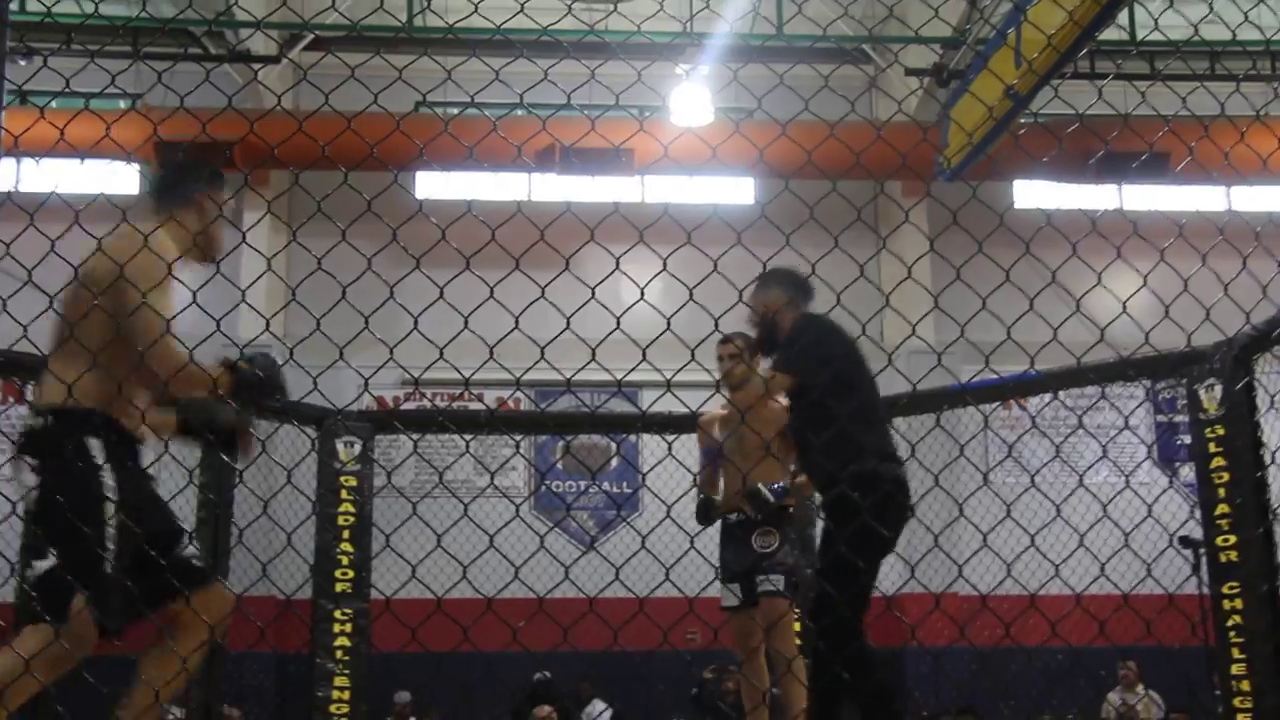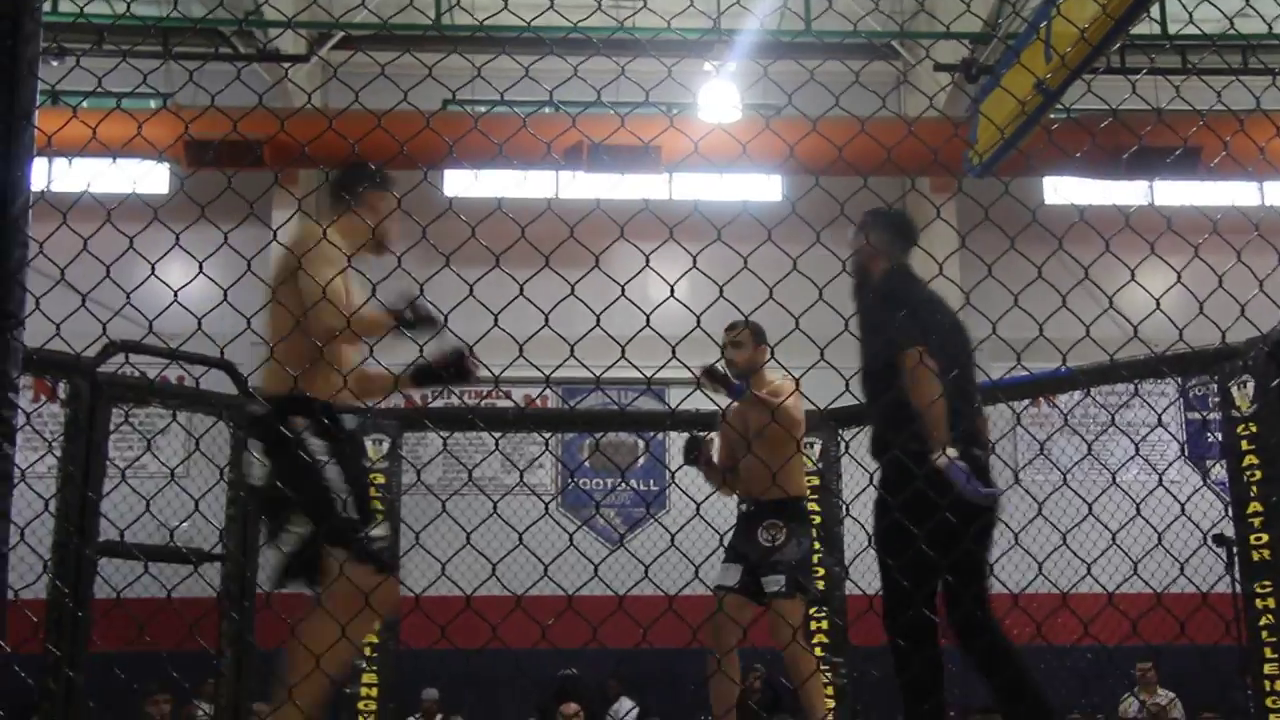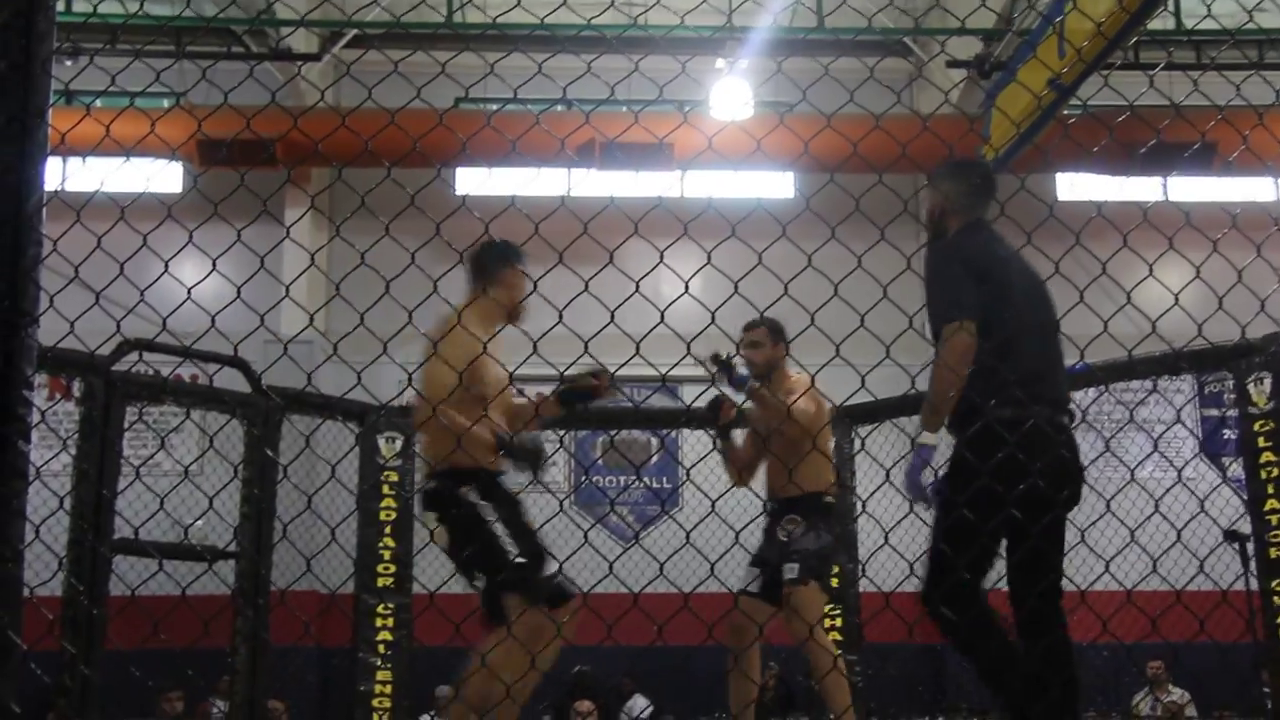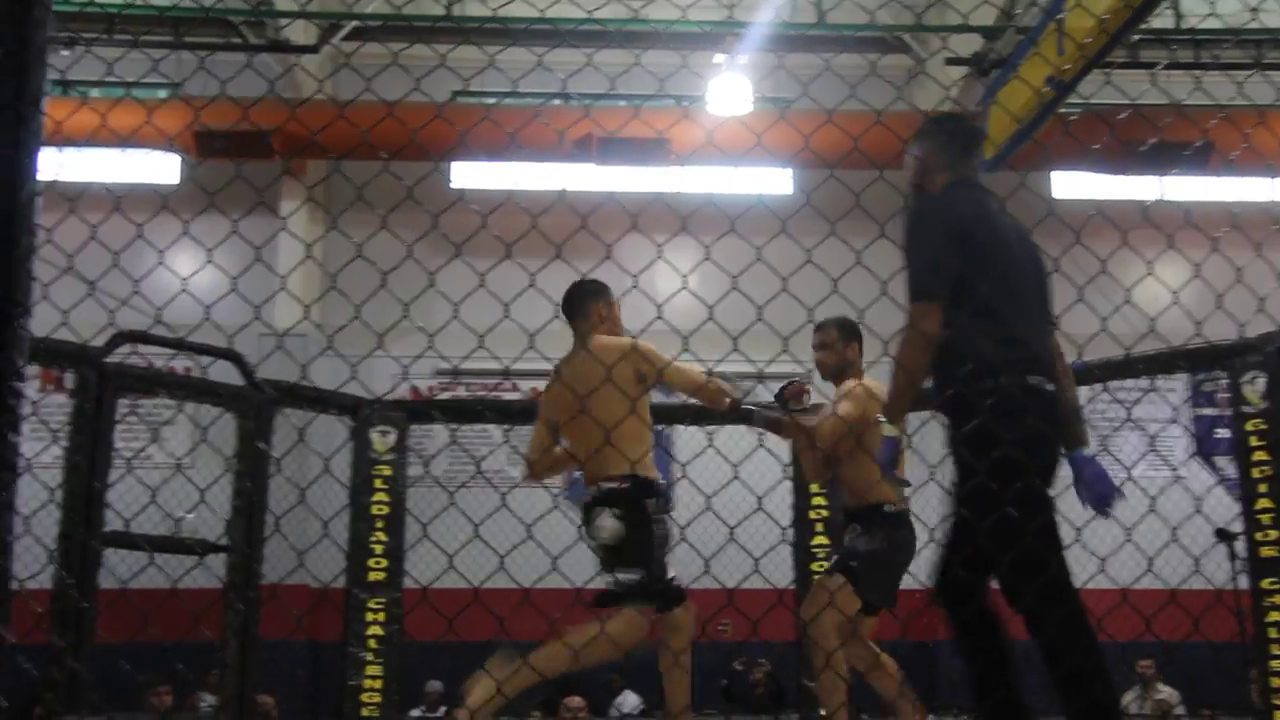
dt=0.4s
person 1, frame 1
left shoulder: (815, 335)
right shoulder: (810, 351)
left elbow: (766, 391)
left hip: (864, 491)
right hip: (865, 494)
left knee: (836, 622)
right knee: (834, 619)
person 1, frame 2
left shoulder: (880, 291)
right shoulder: (934, 304)
left elbow: (916, 367)
left wrist: (944, 456)
left hip: (922, 473)
right hip: (970, 475)
left knee: (907, 615)
right knee: (972, 616)
person 1, frame 3
left shoulder: (952, 252)
right shoulder: (1016, 264)
left elbow: (959, 344)
left wrist: (924, 441)
left hip: (994, 442)
right hip: (1051, 444)
left knee: (948, 595)
right knee: (1039, 604)
person 1, frame 4
left shoulder: (933, 213)
right shoulder: (1006, 226)
left elbow: (926, 327)
right elbow: (1049, 343)
left wrist: (890, 426)
right wrist: (1078, 446)
left hip: (990, 417)
right hip: (1028, 415)
left knee: (1038, 588)
right knee: (957, 581)
person 2, frame 1
left shoulder: (135, 258)
right shoulder: (141, 250)
right elbow: (153, 362)
left wrist: (207, 424)
right wrist: (233, 380)
left hip: (101, 451)
right hip: (81, 447)
left knee: (206, 602)
right knee: (74, 625)
person 2, frame 2
left shoulder: (334, 265)
right shoulder: (321, 241)
right elbow: (323, 317)
left wrist: (428, 372)
right wrist: (395, 319)
left hip: (320, 432)
right hip: (297, 425)
left knee: (371, 580)
right knee: (355, 576)
person 2, frame 3
left shoulder: (482, 338)
right shoulder: (463, 331)
right elbow: (430, 411)
left wrist: (564, 398)
right wrist: (499, 443)
left hip: (483, 492)
right hip: (463, 491)
left knee: (557, 610)
right knee: (528, 618)
person 2, frame 4
left shoulder: (559, 378)
right shoulder: (631, 352)
left elbow: (537, 467)
right elbow: (712, 393)
right wrist: (729, 396)
left hip: (600, 502)
right hip: (632, 497)
left knee: (679, 617)
right knee: (628, 623)
right ankle: (497, 682)
person 3, frame 1
left shoulder: (781, 411)
right shoulder: (711, 422)
right elbow: (707, 478)
left wrist: (779, 491)
right wrist: (708, 501)
left hip: (773, 528)
right hip: (733, 531)
left knee: (779, 630)
right knee: (747, 641)
person 3, frame 2
left shoulder: (782, 387)
right shoulder: (730, 414)
left elbow: (786, 417)
left wrist: (733, 387)
right wrist: (702, 459)
left hip: (785, 521)
right hip: (747, 523)
left knee: (785, 628)
right knee: (721, 629)
person 3, frame 3
left shoulder: (803, 388)
right shoulder: (757, 411)
left elbow: (802, 419)
right elbow: (740, 477)
left wrist: (742, 381)
right wrist: (724, 432)
left hip: (811, 521)
right hip: (780, 521)
left knee: (805, 623)
right knee: (741, 630)
person 3, frame 4
left shoulder: (861, 392)
right shoulder: (848, 400)
left elbow: (816, 434)
right elbow: (818, 475)
right wrist: (794, 411)
left hip: (879, 529)
right hip: (863, 531)
left knee: (820, 619)
right knee: (853, 639)
